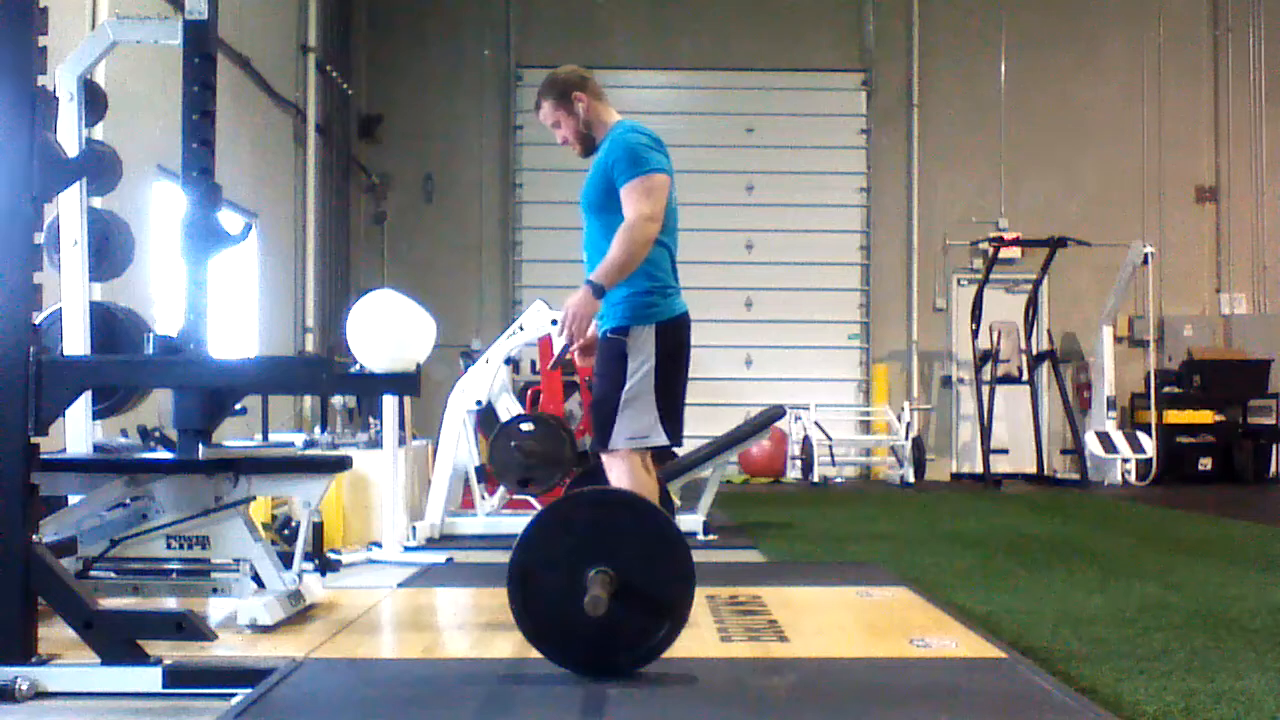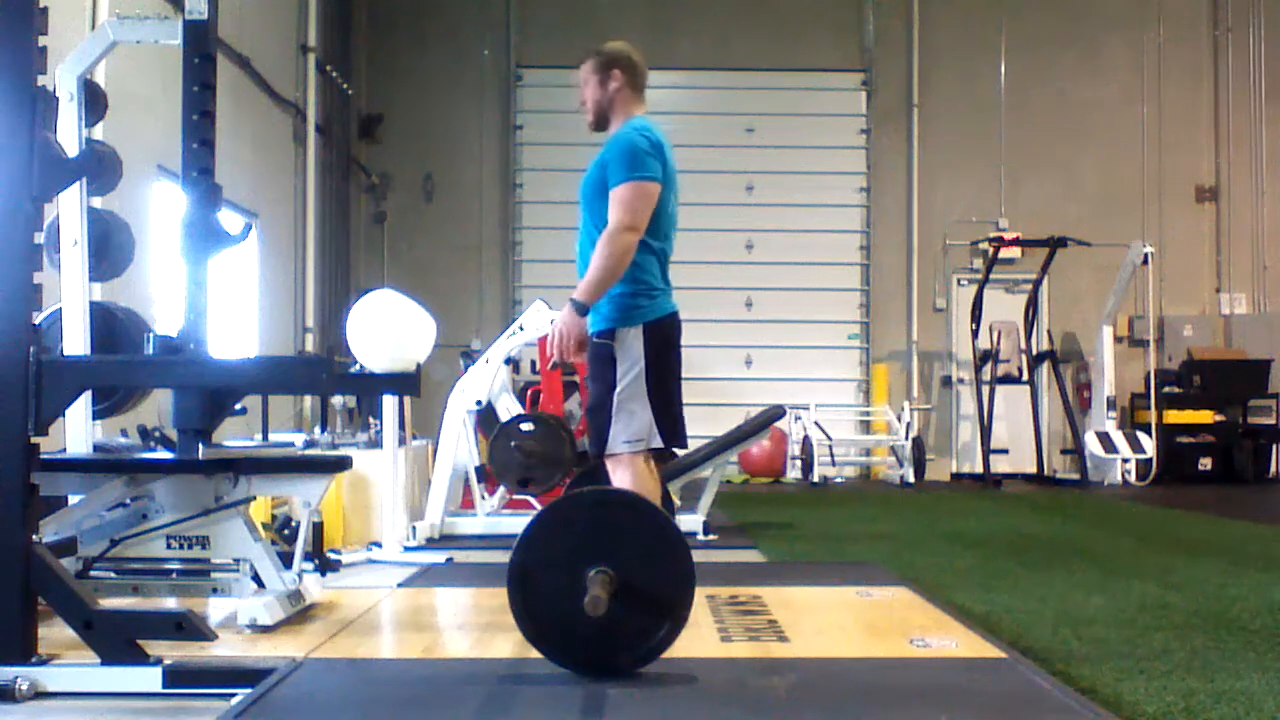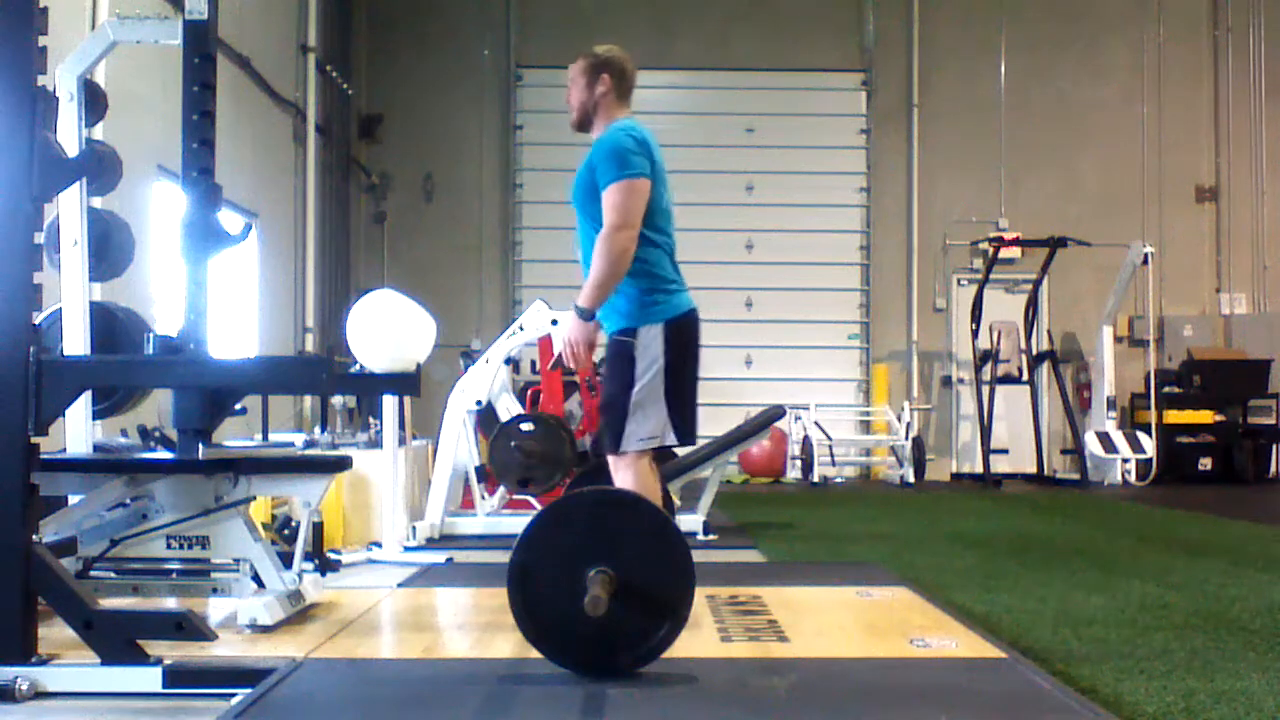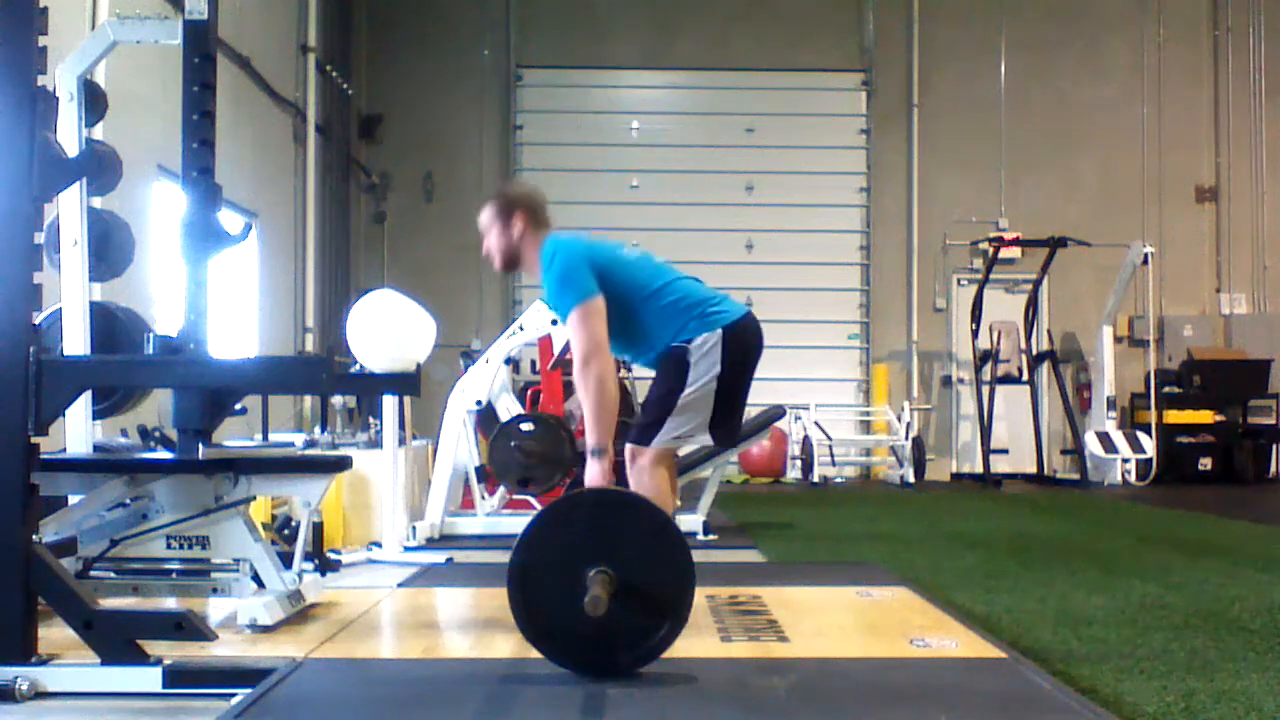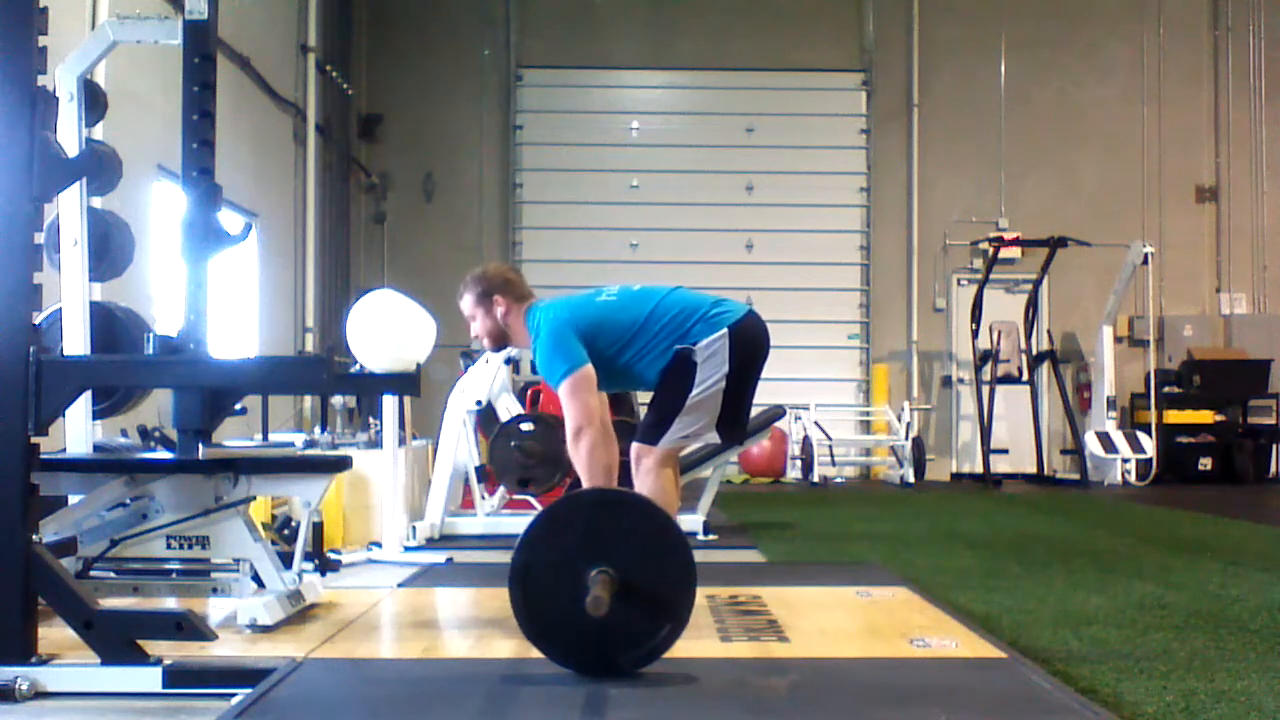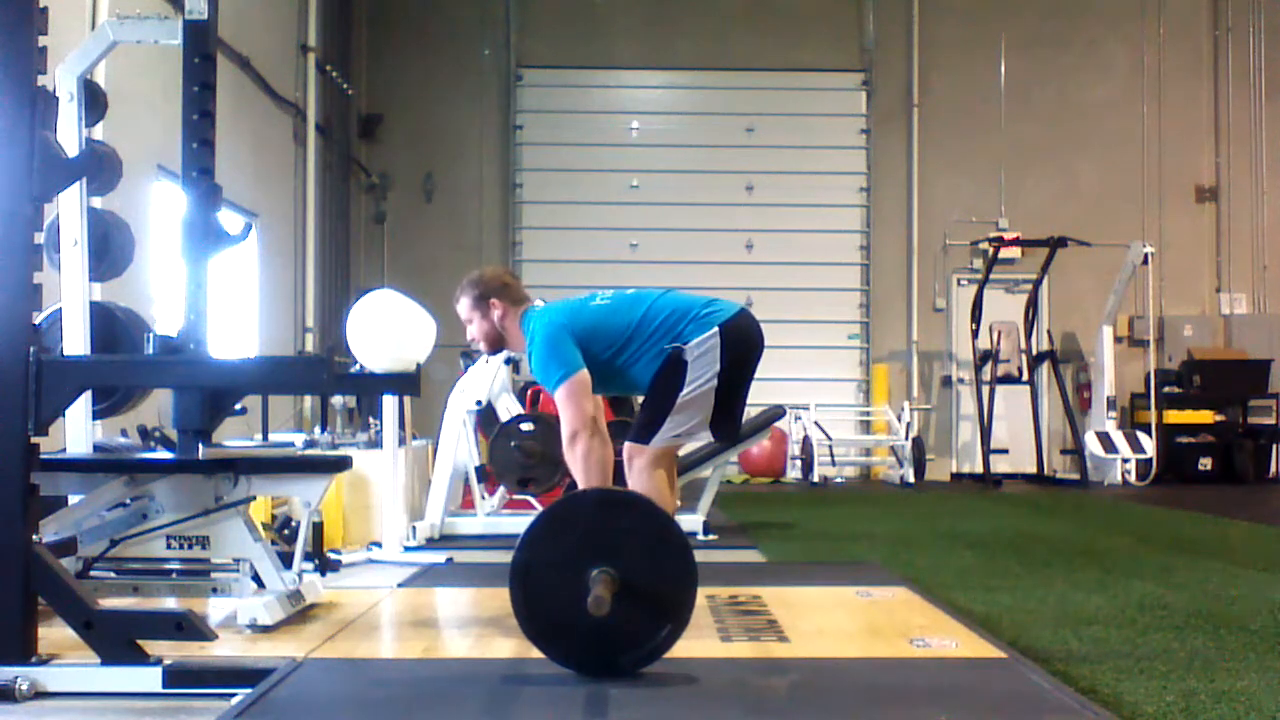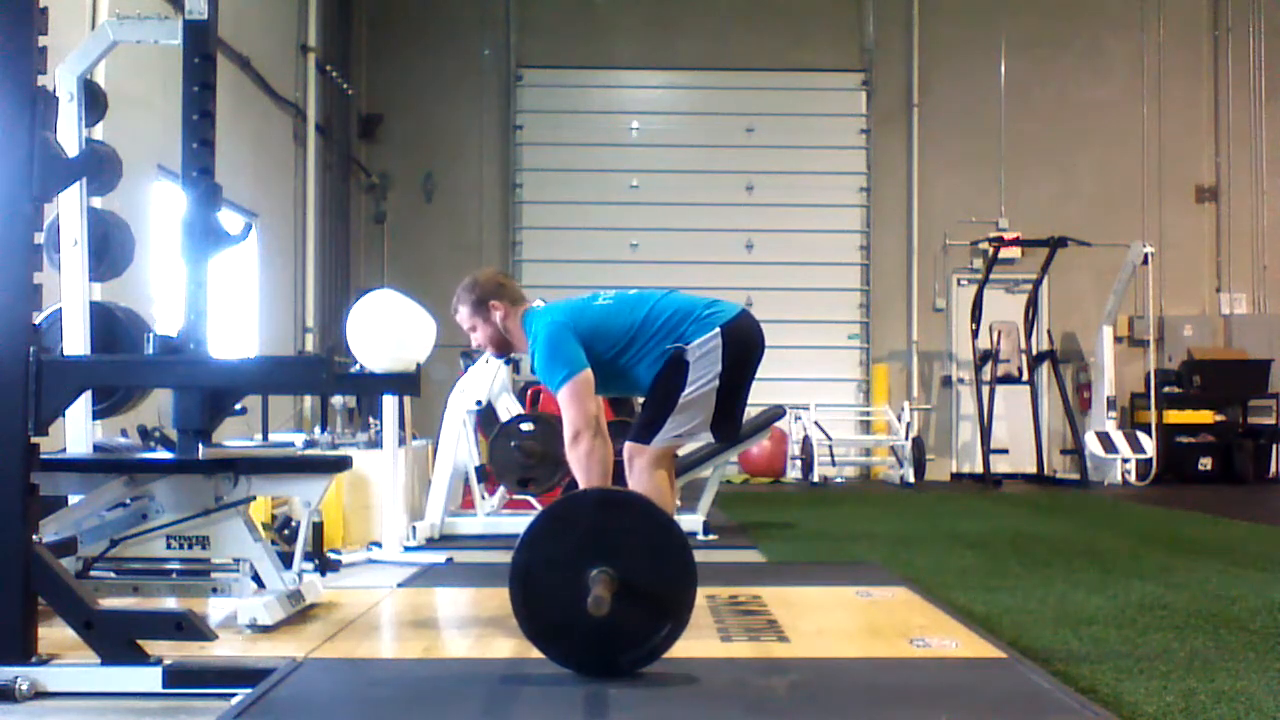
dt=0.5s
person 1, frame 1
left shoulder: (631, 143)
right shoulder: (613, 154)
left elbow: (644, 223)
left wrist: (592, 289)
right wrist: (597, 324)
left hip: (642, 322)
right hip: (633, 321)
left knee: (621, 448)
right knee: (627, 449)
person 1, frame 2
left shoulder: (633, 143)
right shoulder: (631, 145)
left elbow: (625, 234)
left wrist: (576, 307)
right wrist: (591, 316)
left hip: (631, 323)
right hip: (631, 320)
left knee: (626, 453)
right knee: (631, 451)
person 1, frame 3
left shoulder: (616, 143)
right shoulder: (620, 144)
left elbow: (619, 234)
left wrist: (583, 312)
right wrist: (595, 315)
left hip: (646, 323)
right hip: (649, 320)
left knee: (629, 451)
right knee: (627, 451)
person 1, frame 4
left shoulder: (562, 262)
right shoulder: (568, 254)
left elbow: (592, 362)
right elbow: (598, 362)
left wrist: (597, 454)
right wrist: (602, 451)
left hip: (712, 338)
right hip: (728, 332)
left knee: (644, 456)
right knee: (652, 454)
person 1, frame 5
left shoulder: (551, 331)
right shoulder: (557, 319)
left elbow: (583, 433)
right elbow: (600, 430)
left hip: (719, 338)
right hip: (732, 332)
left knee: (650, 456)
right knee: (656, 455)
person 1, frame 6
left shoulder: (546, 334)
right shoulder: (553, 322)
left elbow: (578, 436)
right elbow: (594, 433)
left hip: (713, 338)
right hip: (728, 330)
left knee: (641, 455)
right knee: (654, 454)
person 1, frame 7
left shoulder: (549, 334)
right shoulder: (554, 322)
left elbow: (580, 435)
right elbow: (594, 433)
left hip: (715, 338)
right hip: (726, 333)
left knee: (643, 455)
right knee: (652, 454)
